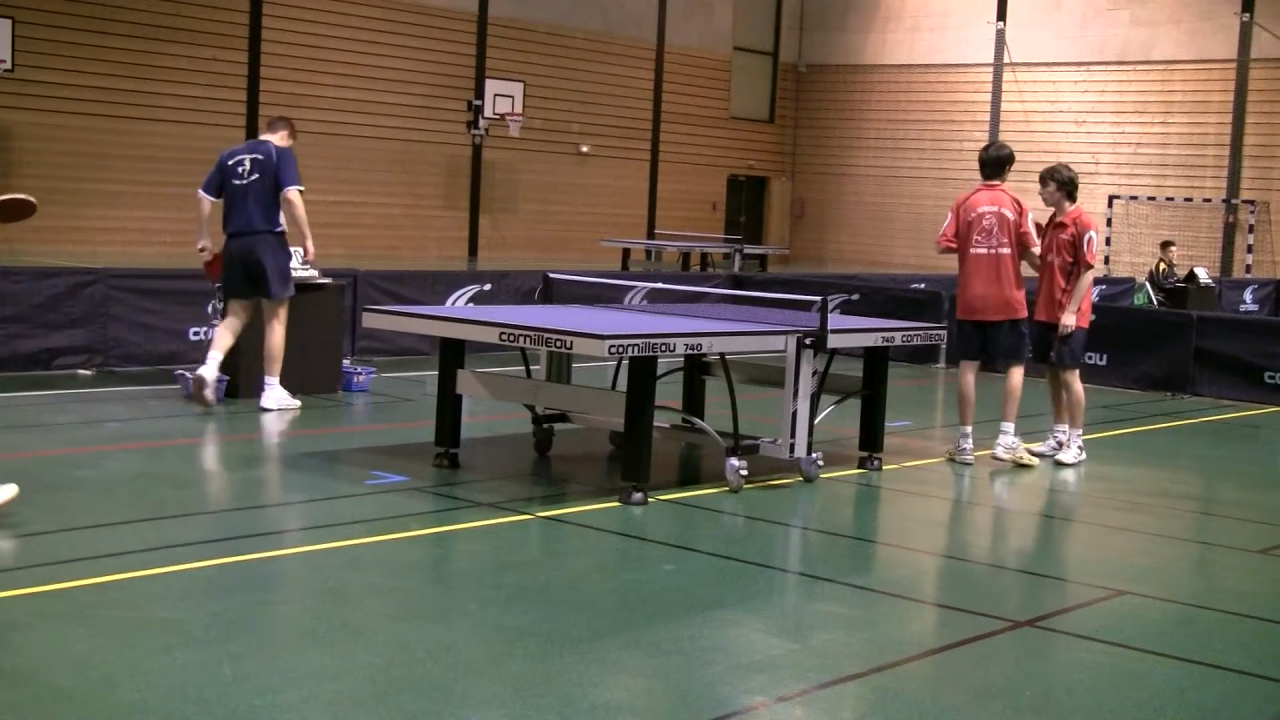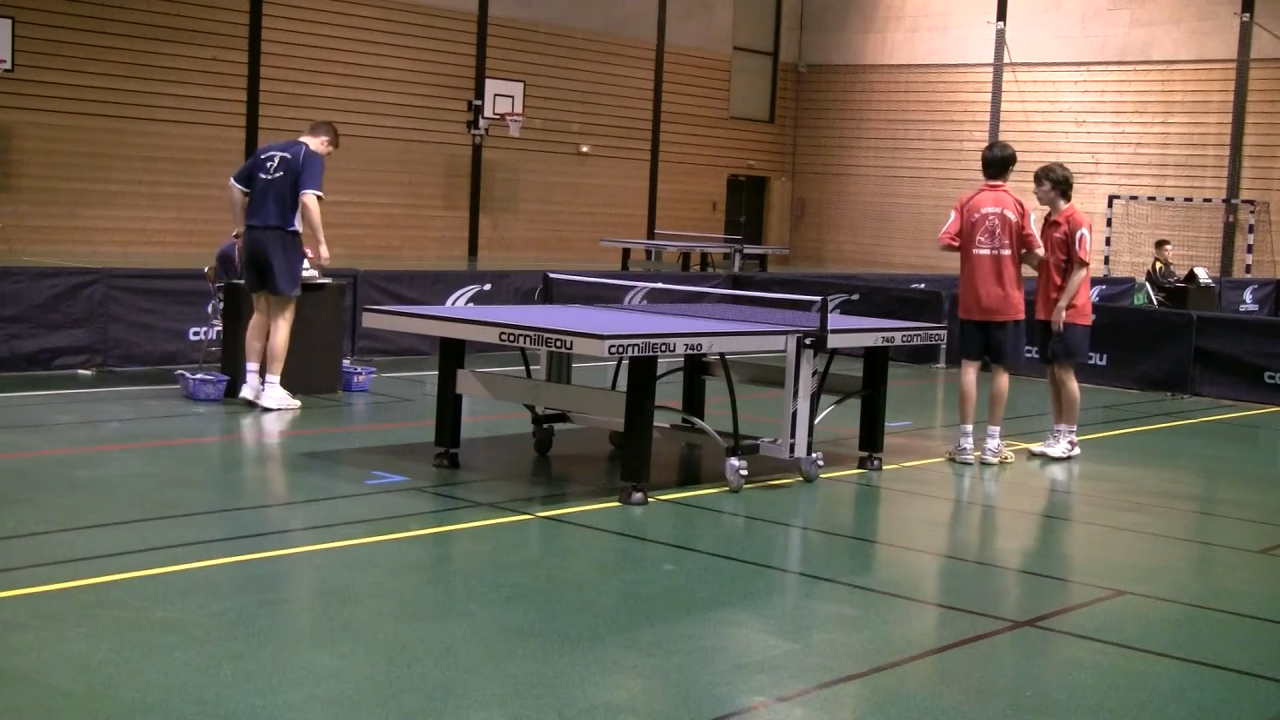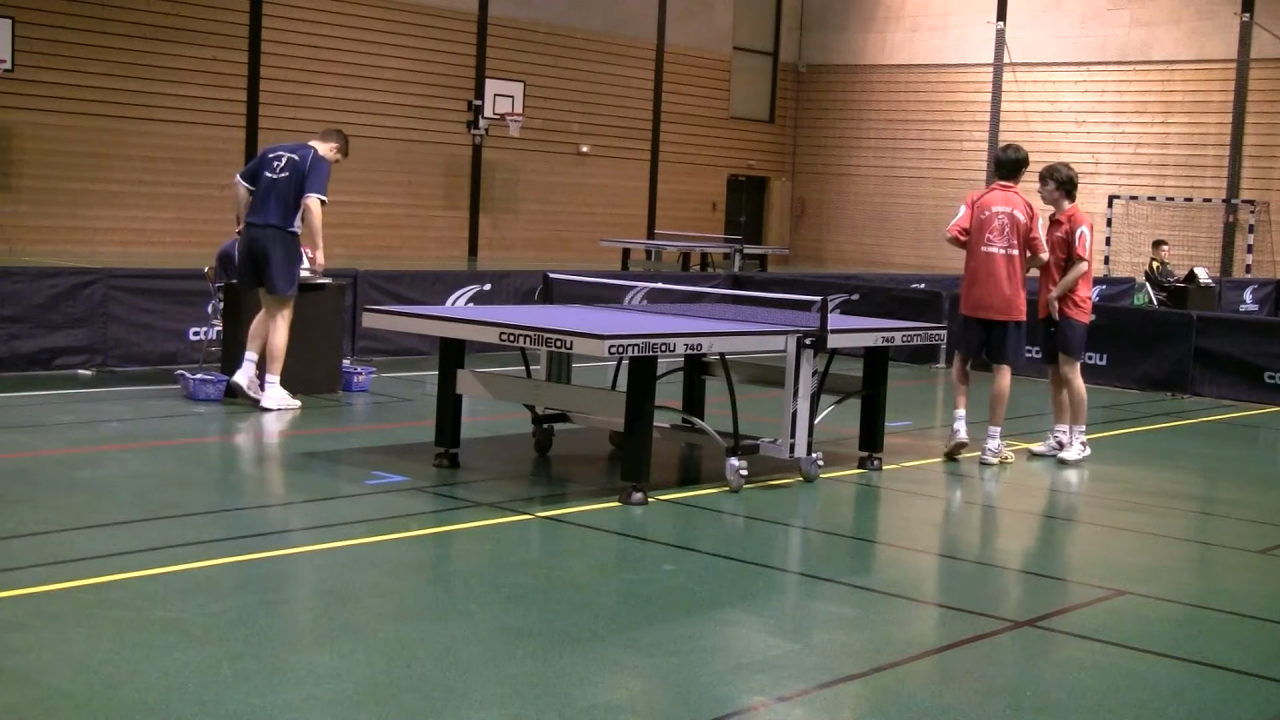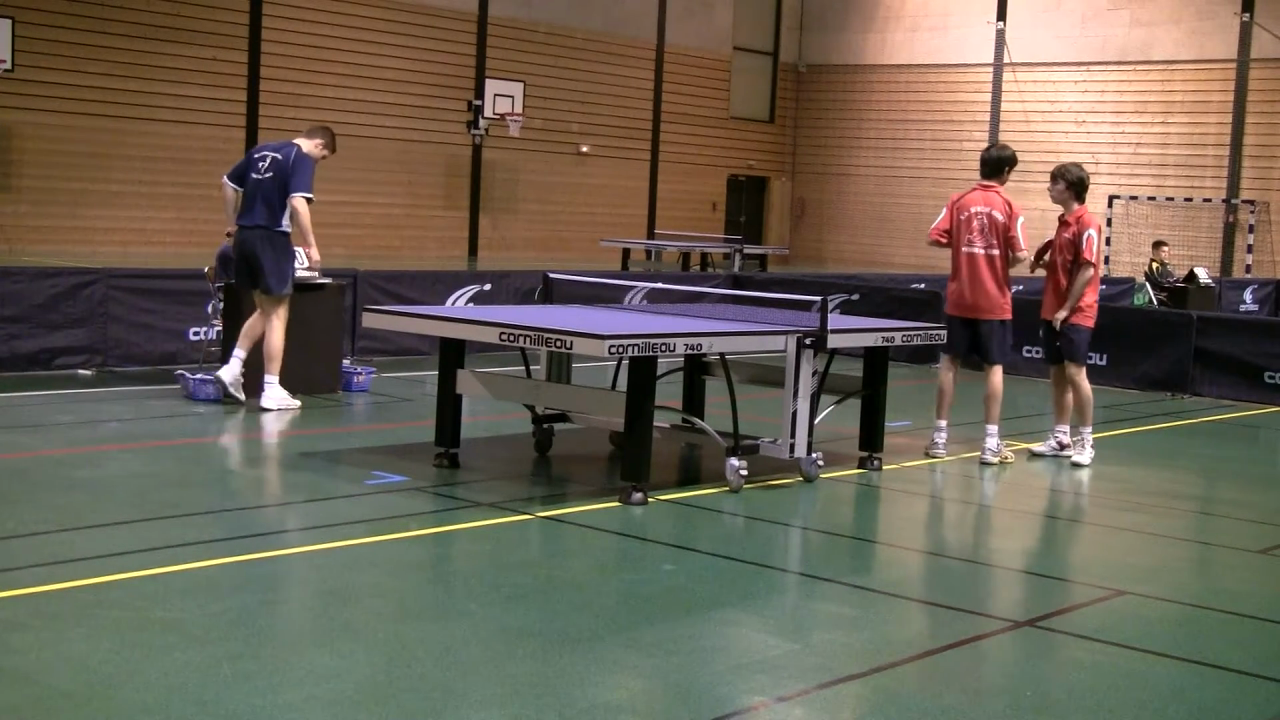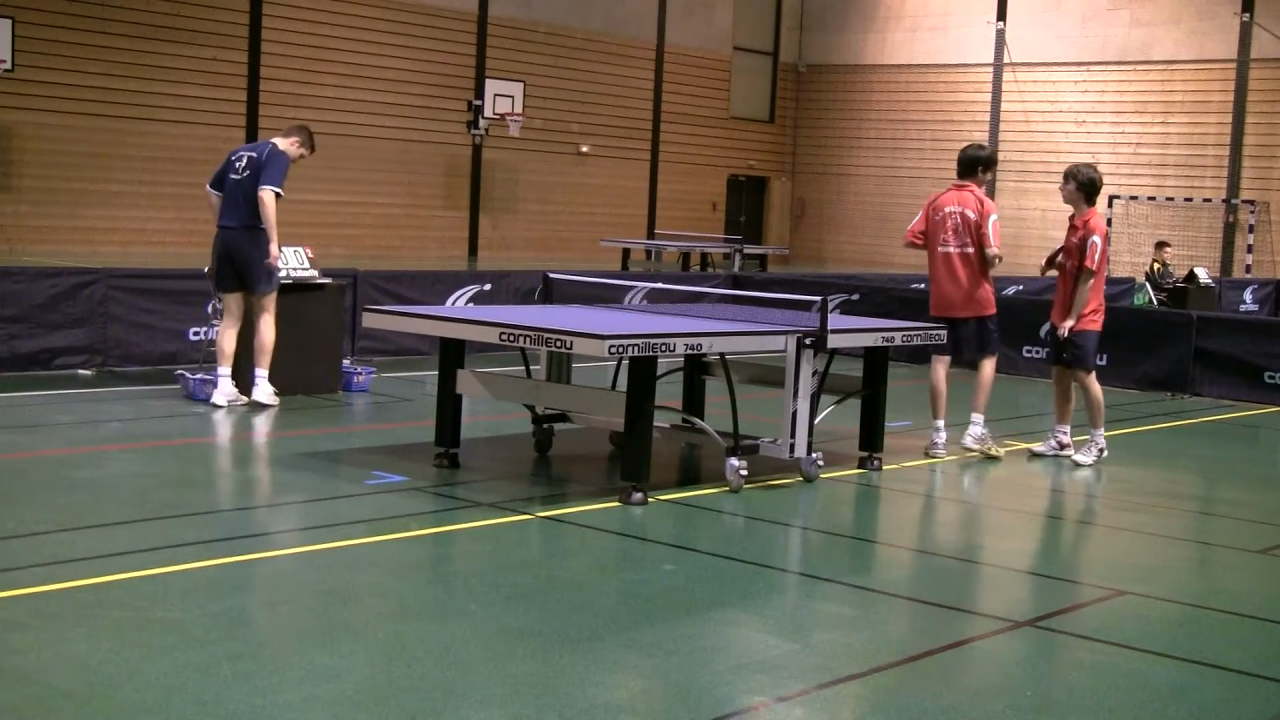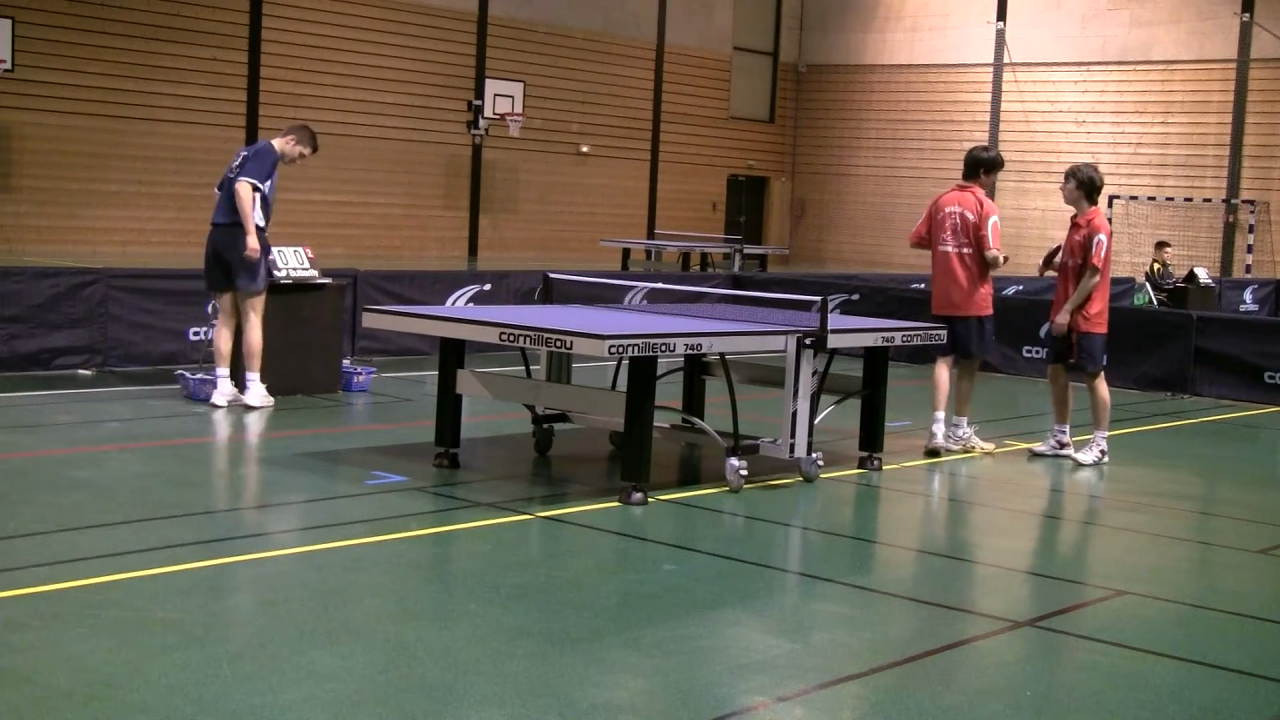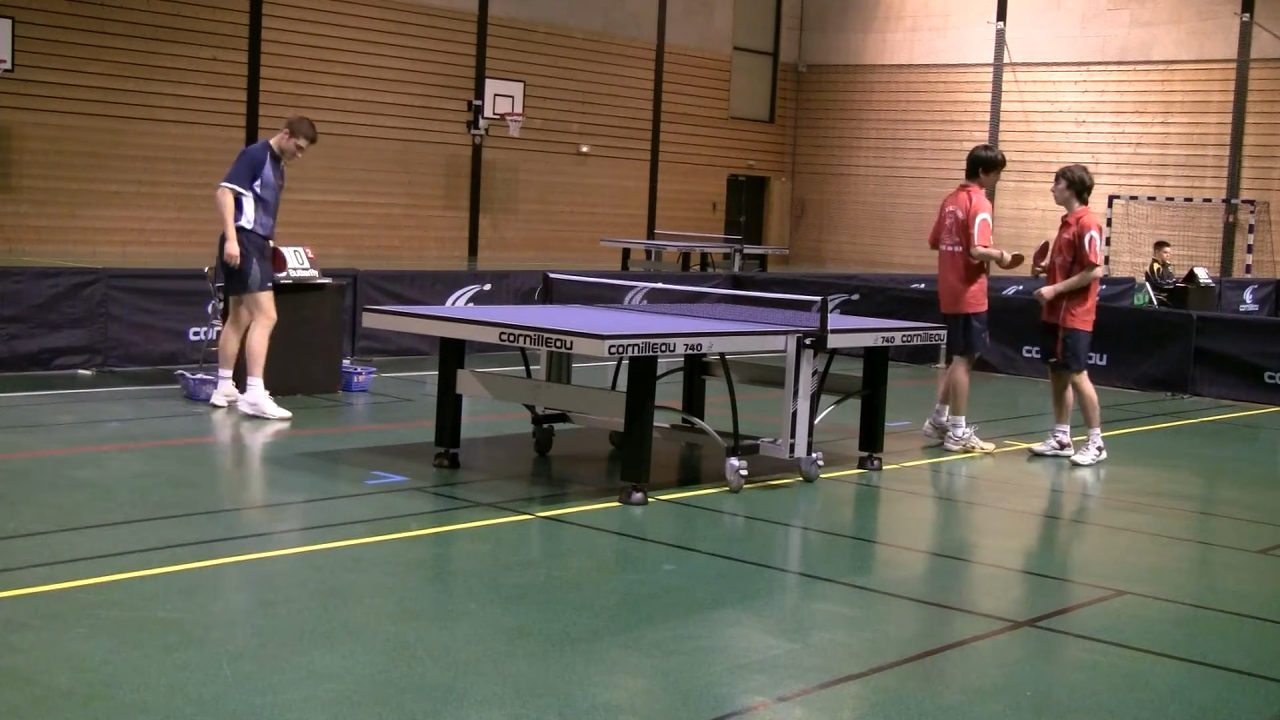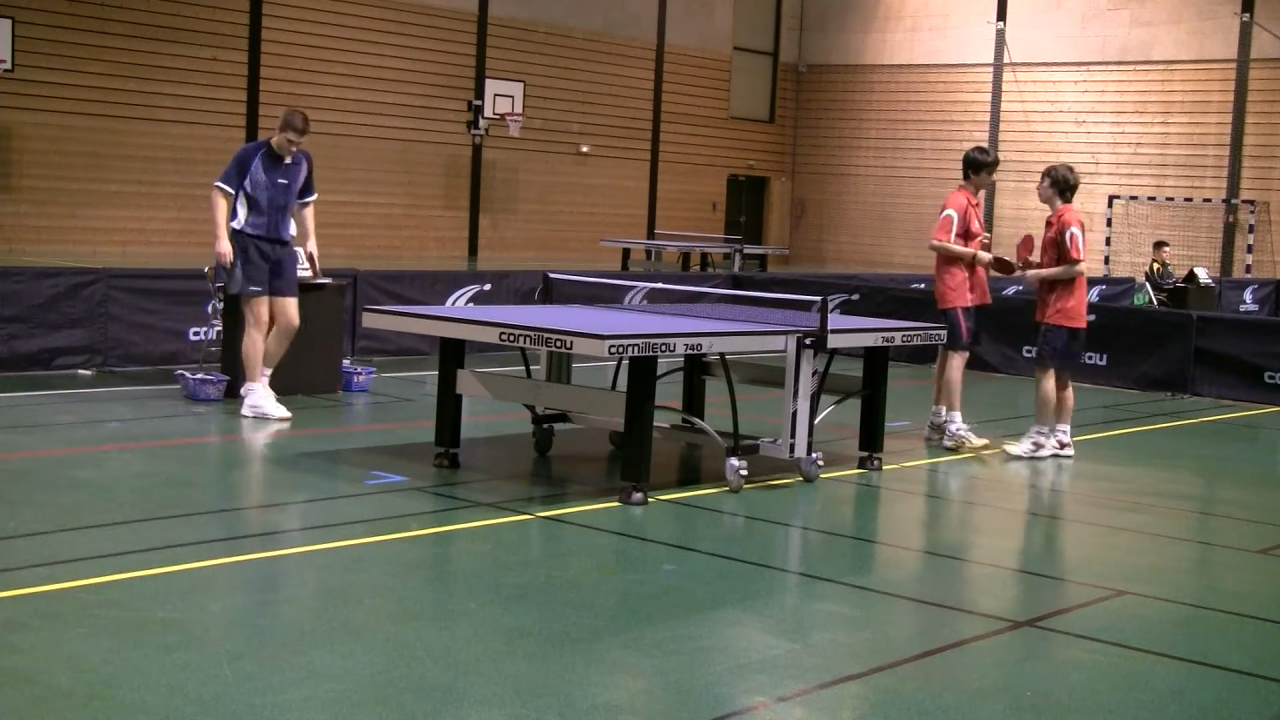
dt=0.4s
person 1, frame 1
left shoulder: (963, 203)
right shoulder: (1016, 205)
left elbow: (944, 245)
right elbow: (1033, 251)
left hip: (971, 302)
right hip: (1008, 302)
left knee: (968, 367)
right knee: (1014, 367)
left ankle: (965, 443)
right ankle: (1007, 440)
person 1, frame 2
left shoulder: (966, 203)
right shoulder: (1018, 206)
left elbow: (946, 242)
right elbow: (1036, 252)
left hip: (972, 301)
right hip: (1006, 303)
left knee: (969, 367)
right knee: (1001, 370)
left ankle: (965, 442)
right ankle: (992, 444)
person 1, frame 3
left shoulder: (976, 200)
right shoulder: (1027, 208)
left elbow: (952, 235)
right elbow: (1041, 257)
left wrist: (975, 245)
left hip: (975, 299)
right hip: (1009, 303)
left knee: (961, 360)
right knee: (1002, 369)
left ankle: (960, 426)
right ankle: (992, 444)
person 1, frame 4
left shoulder: (958, 201)
right shoulder: (1009, 207)
left elbow: (935, 238)
right elbow: (1020, 255)
right wrist: (1003, 261)
left hip: (959, 299)
right hip: (994, 302)
left knee: (949, 363)
right knee: (994, 368)
left ankle: (939, 436)
right ankle: (991, 443)
person 1, frame 5
left shoulder: (935, 202)
right shoulder: (984, 204)
left elbow: (911, 240)
right elbow: (991, 252)
right wrist: (992, 262)
left hip: (942, 298)
right hip: (976, 298)
left knee: (940, 362)
right knee: (987, 357)
left ankle: (938, 437)
right ankle: (975, 429)
person 1, frame 6
left shoulder: (940, 201)
right shoulder: (985, 206)
left elbow: (917, 241)
right elbow: (991, 254)
right wrist: (999, 261)
left hip: (943, 297)
right hip: (974, 297)
left knee: (944, 360)
right knee: (969, 363)
left ankle: (938, 429)
right ankle: (959, 432)
person 1, frame 7
left shoulder: (950, 200)
right shoulder: (980, 204)
left elbow: (934, 242)
right elbow: (978, 251)
right wrist: (1001, 257)
left hip: (949, 292)
right hip: (970, 293)
left knee: (955, 356)
right knee: (963, 358)
left ankle: (938, 420)
right ankle: (958, 433)
person 1, frame 8
left shoulder: (971, 203)
right shoulder: (958, 202)
right elbow: (936, 243)
left wrist: (981, 245)
right wrist: (976, 254)
left hip: (965, 289)
right hip: (956, 290)
left knee: (948, 352)
right knee: (958, 354)
left ankle: (938, 421)
right ankle: (955, 428)
person 2, frame 1
left shoulder: (1083, 224)
right shoulder: (1051, 223)
left elbow: (1088, 272)
left wrist: (1072, 311)
left hip: (1070, 315)
right hip: (1045, 312)
left knee: (1068, 374)
right knee: (1052, 374)
left ankle: (1076, 443)
right ankle: (1058, 436)
person 2, frame 2
left shoulder: (1077, 222)
right shoulder: (1048, 222)
left elbow: (1081, 269)
left wrist: (1062, 306)
left hip: (1070, 312)
right hip: (1047, 310)
left knee: (1064, 372)
right knee: (1053, 373)
left ankle: (1070, 438)
right ankle: (1057, 435)
person 2, frame 3
left shoulder: (1079, 221)
right shoulder: (1054, 221)
left elbow: (1081, 265)
left wrist: (1054, 294)
left hip: (1071, 307)
right hip: (1051, 307)
left knee: (1070, 370)
right knee: (1054, 373)
left ankle: (1079, 439)
right ankle: (1059, 436)
person 2, frame 4
left shoulder: (1087, 223)
right shoulder: (1063, 222)
left elbow: (1087, 270)
left wrist: (1067, 308)
right wrist: (1042, 262)
left hip: (1076, 312)
right hip: (1054, 311)
left knee: (1075, 372)
right knee: (1057, 374)
left ankle: (1086, 440)
right ankle: (1061, 438)
person 2, frame 5
left shoulder: (1094, 228)
right shoulder: (1074, 222)
left elbow: (1089, 277)
left wrist: (1074, 318)
right wrist: (1054, 265)
left hip: (1083, 317)
right hip: (1062, 315)
left knee: (1084, 376)
right knee: (1060, 376)
left ankle: (1098, 442)
right ankle: (1061, 438)
person 2, frame 6
left shoulder: (1097, 226)
right shoulder: (1076, 222)
left elbow: (1093, 276)
left wrist: (1068, 312)
right wrist: (1055, 266)
left hip: (1086, 318)
right hip: (1064, 315)
left knee: (1093, 378)
right knee: (1056, 374)
left ankle: (1100, 445)
right ankle: (1060, 438)
person 2, frame 7
left shoulder: (1087, 224)
right shoulder: (1067, 223)
left elbow: (1093, 271)
left wrist: (1054, 289)
right wrist: (1046, 268)
left hip: (1075, 316)
right hip: (1054, 314)
left knee: (1076, 376)
right knee: (1057, 376)
left ankle: (1095, 442)
right ankle: (1061, 439)
person 2, frame 8
left shoulder: (1069, 221)
right shoulder: (1056, 220)
left elbow: (1078, 267)
left wrist: (1039, 274)
right wrist: (1034, 266)
left hip: (1062, 313)
right hip: (1055, 311)
left knee: (1045, 372)
right knee: (1059, 375)
left ankle: (1039, 438)
right ankle: (1061, 438)
person 3, frame 1
left shoulder: (229, 156)
right shoulder: (281, 154)
left elbow: (204, 198)
right elbow: (291, 197)
left wrist: (204, 239)
right wrist: (307, 239)
left hip: (235, 245)
right hip: (268, 243)
left knee: (235, 316)
right knee: (276, 319)
left ankle: (209, 368)
right ankle: (272, 391)
person 3, frame 2
left shoulder: (264, 151)
right shoulder: (310, 157)
left elbow: (235, 187)
right elbow: (308, 201)
left wrist: (240, 228)
right wrist: (321, 242)
left hip: (253, 238)
right hip: (282, 240)
left knee: (261, 313)
right knee: (282, 317)
left ankle: (252, 384)
right ankle: (272, 390)
person 3, frame 3
left shoulder: (272, 151)
right shoulder: (318, 161)
left elbow: (240, 183)
right elbow: (311, 204)
left wrist: (243, 223)
right wrist: (318, 249)
left hip: (252, 236)
right hip: (280, 239)
left knee: (268, 310)
right knee: (280, 316)
left ankle: (247, 371)
right ankle: (272, 390)
person 3, frame 4
left shoulder: (260, 151)
right shoulder: (301, 159)
left elbow: (228, 184)
right elbow: (297, 203)
left wrist: (234, 224)
right wrist: (311, 245)
left hip: (245, 237)
right hip: (271, 240)
left knee: (264, 311)
right knee: (276, 316)
left ankle: (233, 368)
right ankle: (272, 390)
person 3, frame 5
left shoulder: (238, 153)
right shoulder: (277, 156)
left elbow: (213, 191)
right elbow: (265, 196)
right wrist: (273, 241)
left hip: (225, 238)
right hip: (252, 238)
left knee: (231, 316)
right knee: (266, 313)
left ankle: (224, 387)
right ankle: (261, 385)
person 3, frame 6
left shoulder: (247, 153)
right shoulder: (267, 154)
left elbow: (221, 192)
right elbow: (241, 188)
right wrist: (251, 233)
left hip: (218, 235)
right hip: (240, 237)
left knee: (227, 316)
right knee: (253, 315)
left ankle: (223, 387)
right ankle: (254, 387)
person 3, frame 7
left shoulder: (277, 163)
right shoulder: (255, 154)
right elbow: (224, 192)
left wrist: (268, 240)
right wrist: (231, 239)
left hip: (254, 241)
right hip: (244, 241)
left knee: (239, 318)
right knee: (265, 317)
left ankle: (224, 387)
right ankle: (254, 394)
person 3, frame 8
left shoulder: (304, 162)
right shoulder: (250, 154)
left elbow: (305, 203)
right elbow: (220, 193)
left wrist: (310, 239)
right wrist: (222, 237)
left hip: (282, 246)
right hip: (249, 243)
left knee: (289, 322)
right knee: (258, 322)
left ankle: (260, 382)
right ankle: (254, 397)
